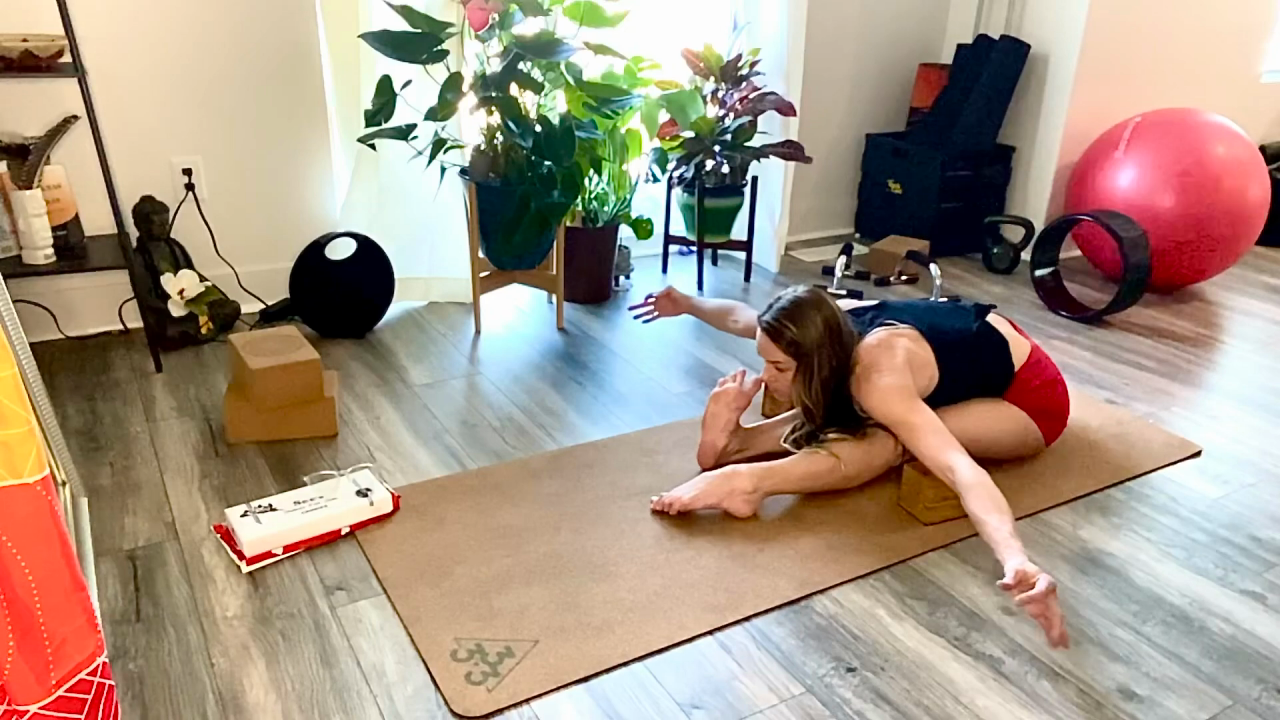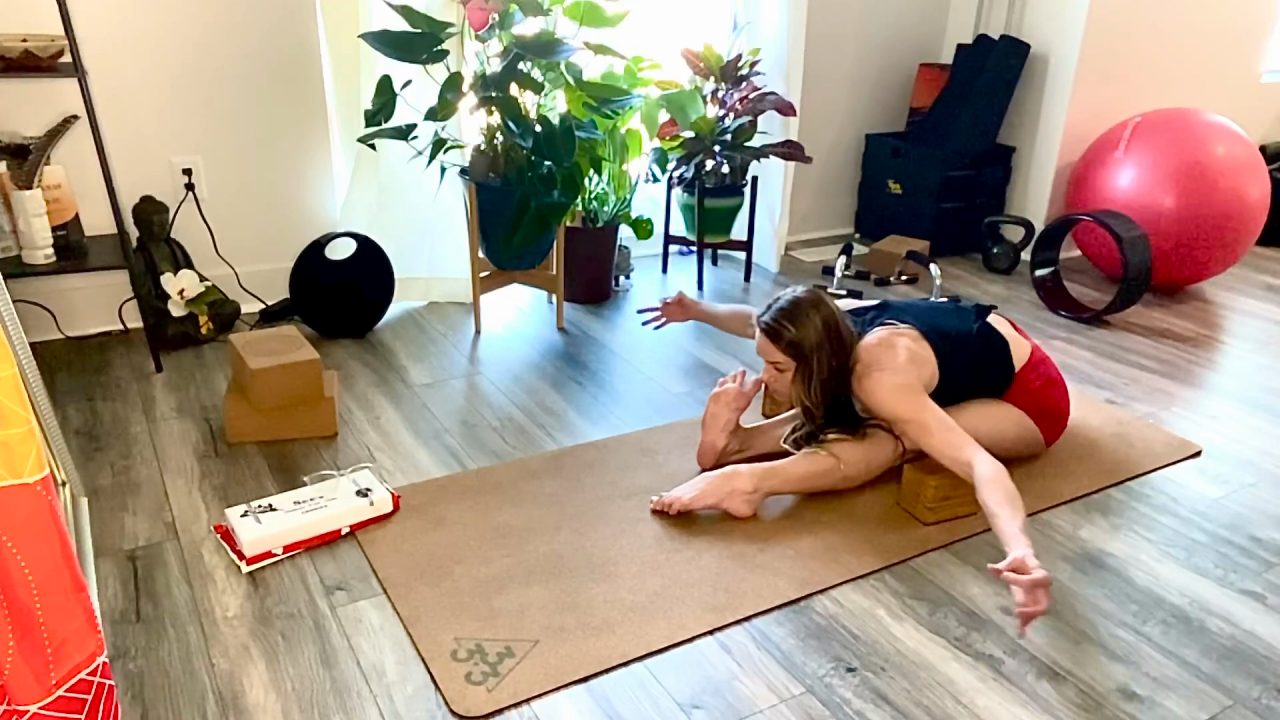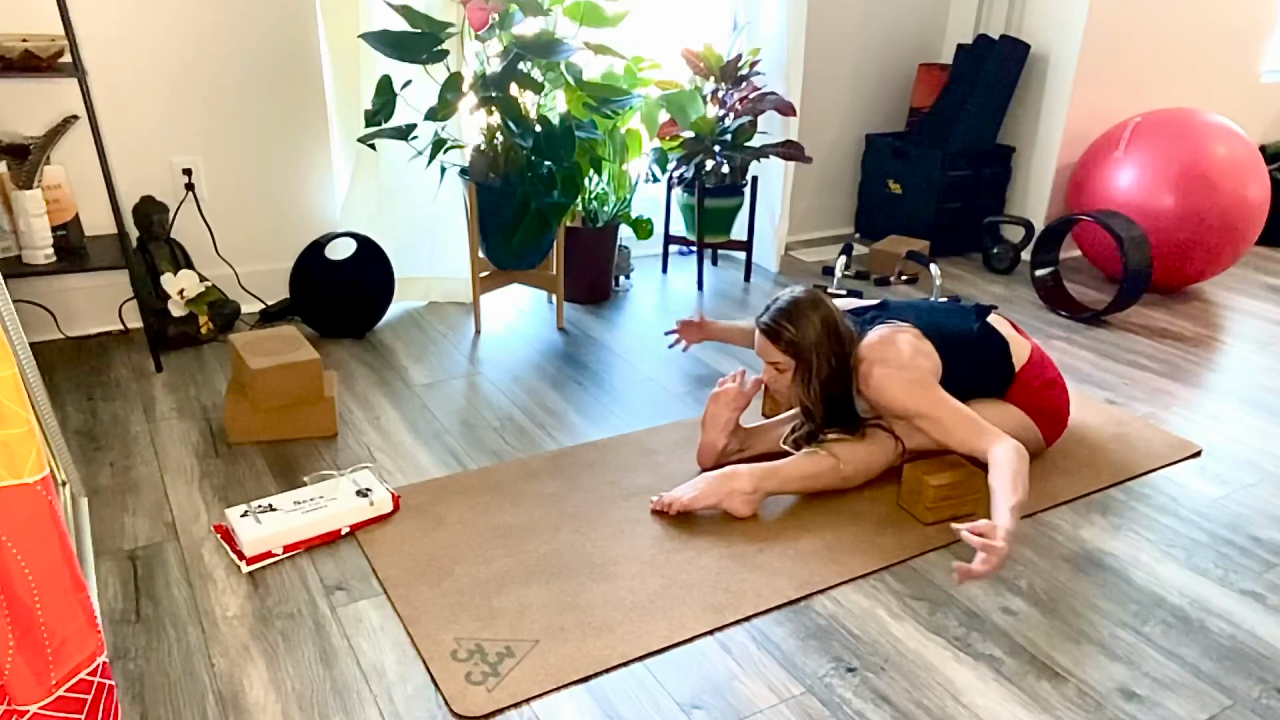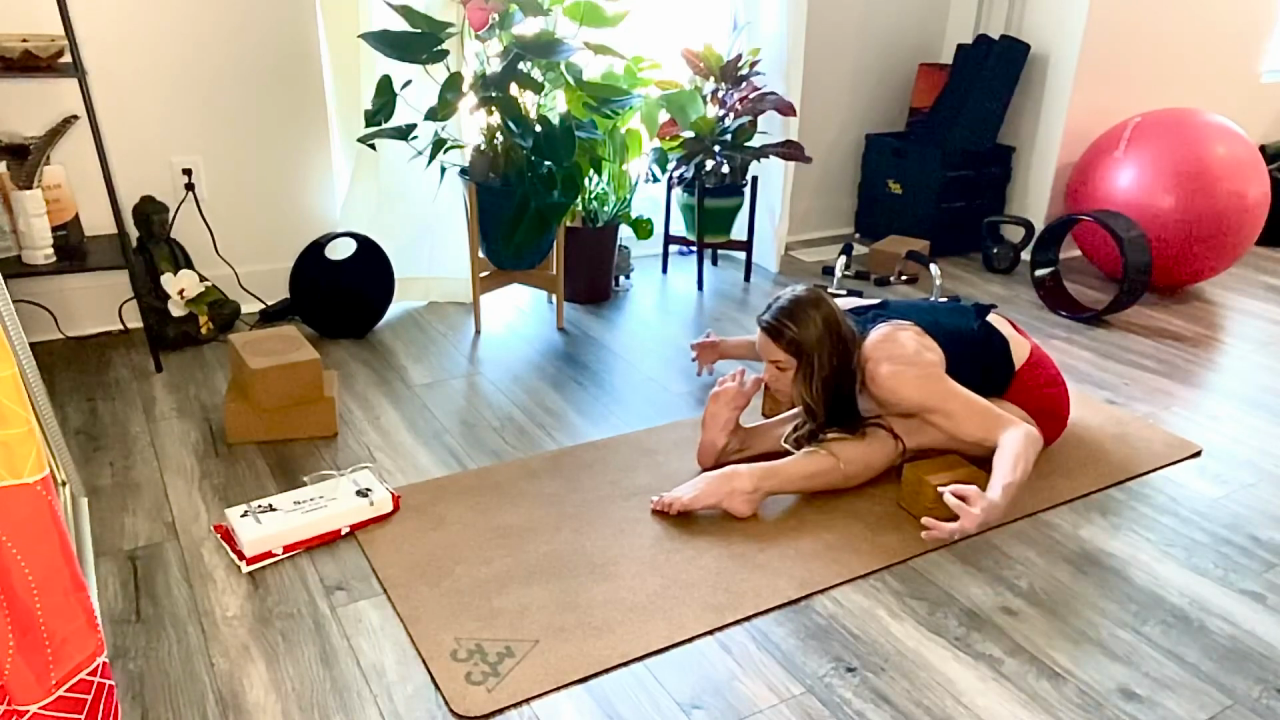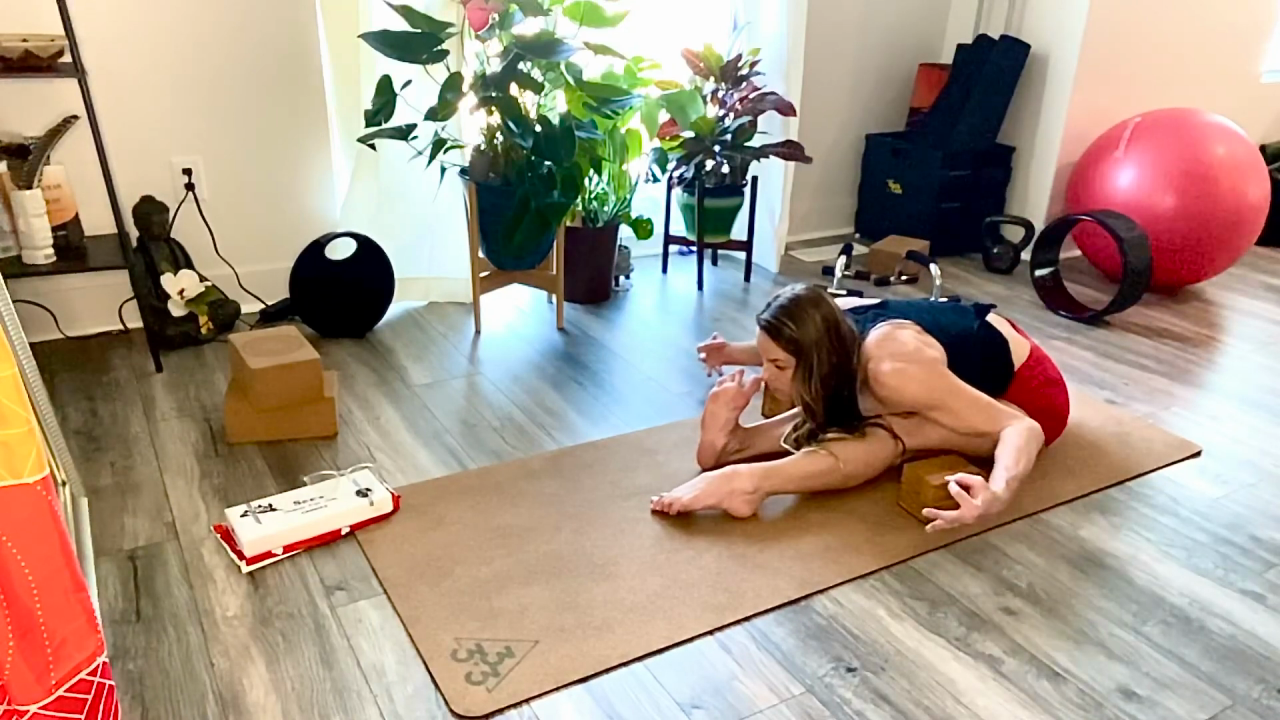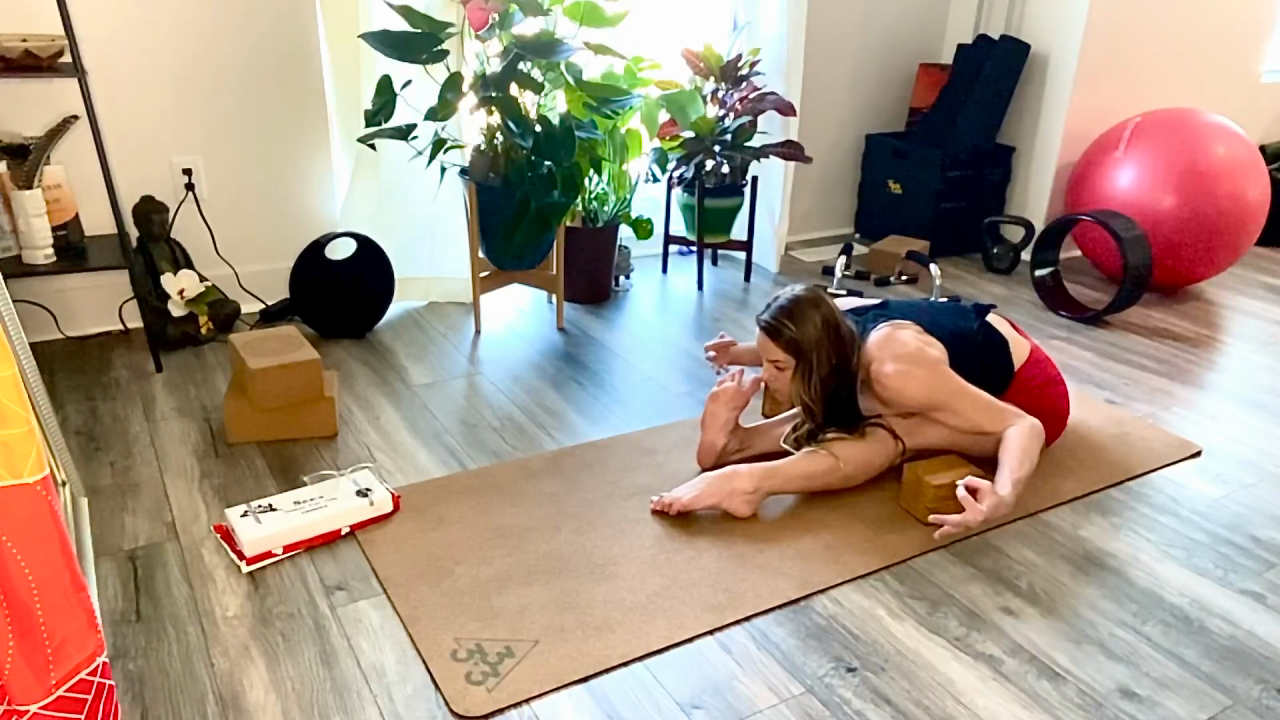
dt=0.5s
person 1, frame 1
left shoulder: (875, 378)
right shoulder: (829, 328)
left elbow: (962, 469)
right elbow: (741, 315)
left wrist: (1016, 560)
right wrist: (685, 304)
left hip: (1029, 395)
left knee: (893, 441)
person 1, frame 2
left shoulder: (877, 377)
right shoulder: (830, 326)
left elbow: (981, 464)
right elbow: (758, 323)
left wrist: (1020, 552)
right wrist: (697, 311)
left hip: (1030, 396)
left knee: (894, 439)
person 1, frame 3
left shoulder: (882, 375)
right shoulder: (832, 326)
left elbow: (1004, 448)
right elbow: (783, 336)
left wrist: (1003, 527)
right wrist: (712, 331)
left hip: (1030, 398)
left knee: (895, 437)
person 1, frame 4
left shoulder: (888, 372)
right shoulder: (835, 324)
left elbow: (1021, 435)
left wrist: (992, 503)
right wrist: (726, 349)
left hip: (1030, 395)
left knee: (895, 434)
person 1, frame 5
left shoulder: (891, 371)
right shoulder: (834, 324)
left elbow: (1022, 429)
left wrist: (996, 495)
right wrist: (735, 354)
left hip: (1029, 396)
left knee: (896, 433)
person 1, frame 6
left shoulder: (891, 371)
right shoulder: (834, 323)
left elbow: (1024, 427)
right elbow: (796, 349)
left wrist: (1002, 496)
right wrist: (741, 354)
left hip: (1030, 395)
left knee: (891, 433)
